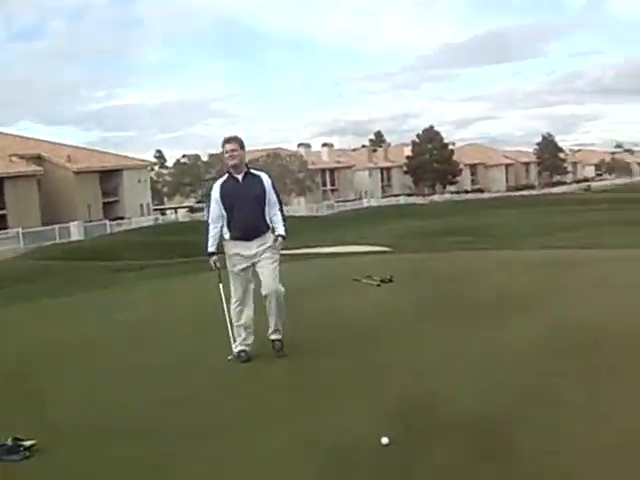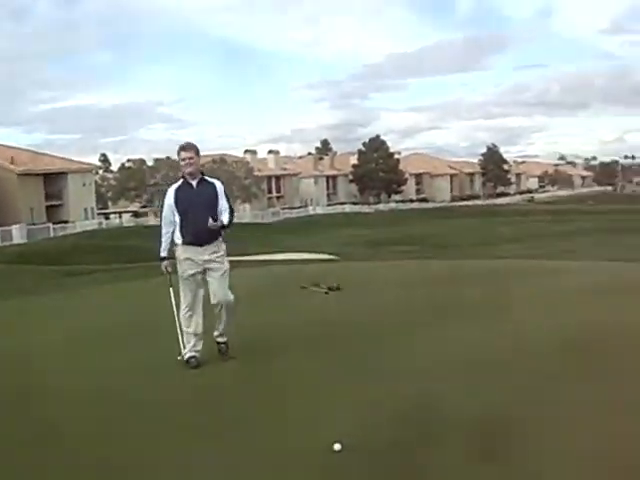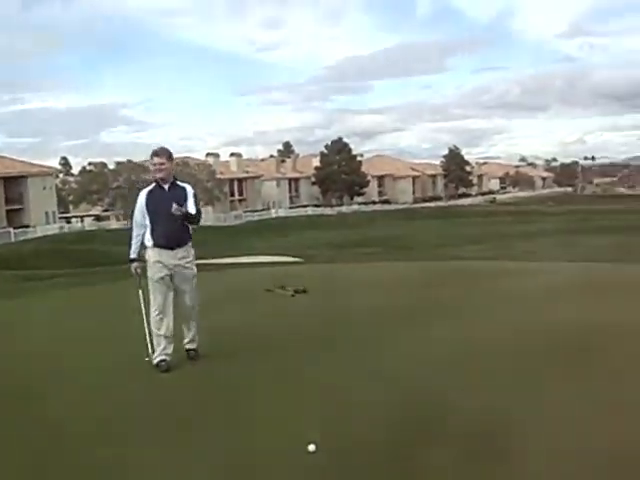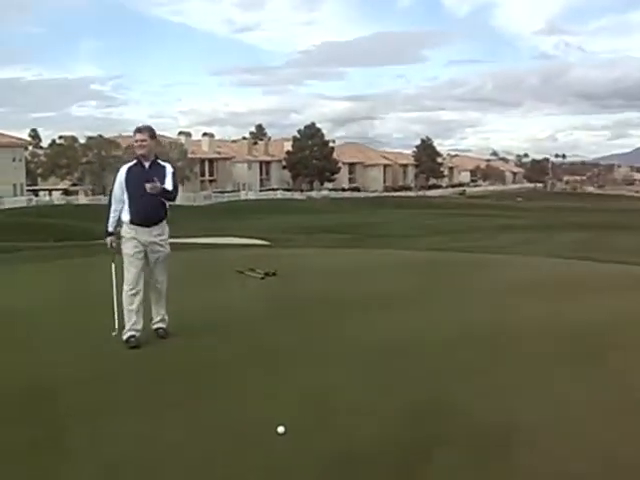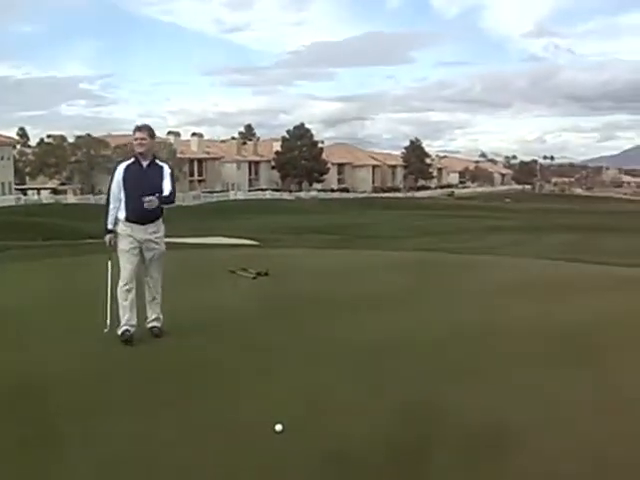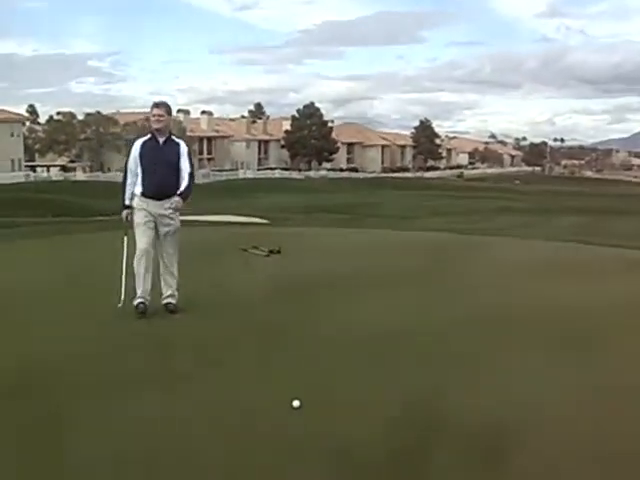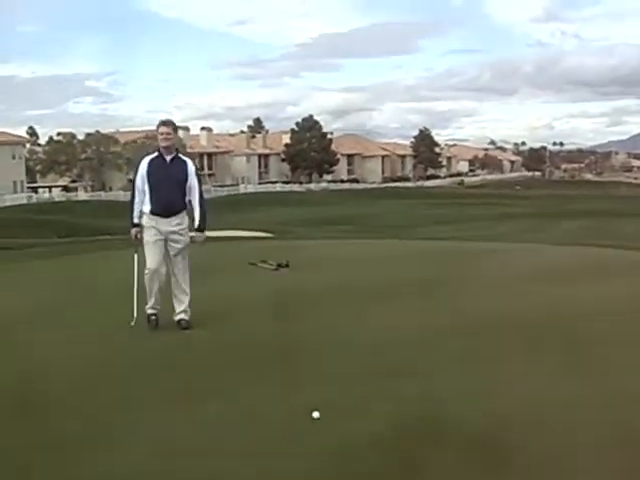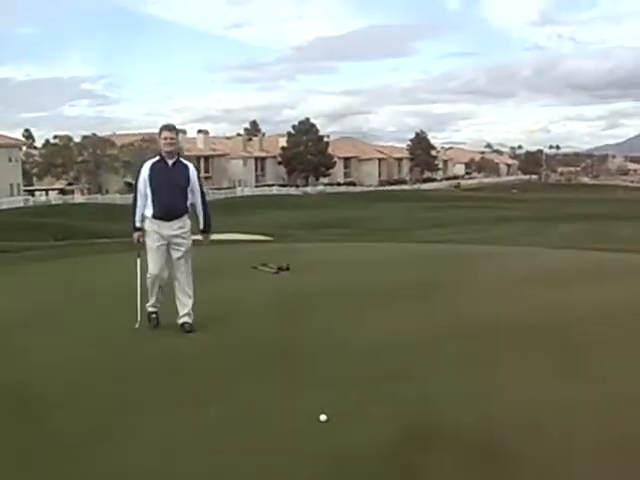
dt=0.1s
person 1, frame 1
left shoulder: (262, 179)
right shoulder: (219, 186)
left elbow: (276, 209)
right elbow: (214, 220)
left wrist: (280, 234)
right wrist: (212, 251)
left hip: (264, 243)
right hip: (236, 248)
left knee: (273, 290)
right knee: (240, 299)
left ankle: (276, 333)
right ankle: (242, 345)
person 1, frame 2
left shoulder: (215, 186)
right shoulder: (174, 191)
left elbow: (228, 213)
right elbow: (167, 224)
left wrist: (221, 223)
right wrist: (164, 255)
left hip: (215, 249)
right hip: (187, 253)
left knee: (223, 298)
right knee: (189, 304)
left ankle: (221, 337)
right ankle: (192, 351)
person 1, frame 3
left shoulder: (186, 190)
right shoulder: (145, 195)
left elbow: (196, 217)
right elbow: (138, 227)
left wrist: (184, 214)
right wrist: (134, 257)
left hip: (184, 253)
right hip: (157, 256)
left knee: (190, 303)
right knee: (160, 307)
left ankle: (191, 343)
right ankle: (161, 355)
person 1, frame 4
left shoulder: (166, 169)
right shoulder: (125, 170)
left elbow: (172, 194)
right elbow: (115, 201)
left wrist: (159, 190)
right wrist: (110, 231)
left hip: (158, 232)
right hip: (131, 232)
left knee: (159, 281)
right knee: (132, 283)
left ankle: (160, 322)
right ankle: (131, 331)
person 1, frame 5
left shoulder: (163, 169)
right shoulder: (123, 169)
left elbow: (170, 197)
right elbow: (113, 200)
left wrist: (158, 200)
right wrist: (109, 229)
left hip: (154, 229)
right hip: (127, 229)
left knee: (154, 279)
right knee: (127, 279)
left ankle: (154, 321)
right ankle: (126, 327)
person 1, frame 6
left shoulder: (180, 146)
right shoulder: (140, 145)
left elbow: (187, 175)
right elbow: (130, 175)
left wrist: (181, 196)
right wrist: (126, 204)
left hip: (169, 206)
right hip: (143, 205)
left knee: (169, 254)
right knee: (143, 250)
left ankle: (170, 297)
right ankle: (141, 299)
person 1, frame 7
left shoulder: (187, 164)
right shoulder: (146, 163)
left elbow: (196, 196)
right elbow: (137, 193)
left wrist: (200, 226)
right wrist: (135, 223)
left hip: (178, 222)
right hip: (152, 222)
left knee: (180, 270)
right knee: (153, 267)
left ankle: (182, 313)
right ankle: (152, 309)
person 1, frame 8
left shoulder: (188, 168)
right shoulder: (148, 167)
left elbow: (198, 197)
right elbow: (139, 197)
left wrist: (205, 227)
right wrist: (137, 226)
left hip: (181, 226)
right hip: (154, 226)
left knee: (183, 273)
right knee: (155, 272)
left ankle: (186, 317)
right ankle: (152, 307)
